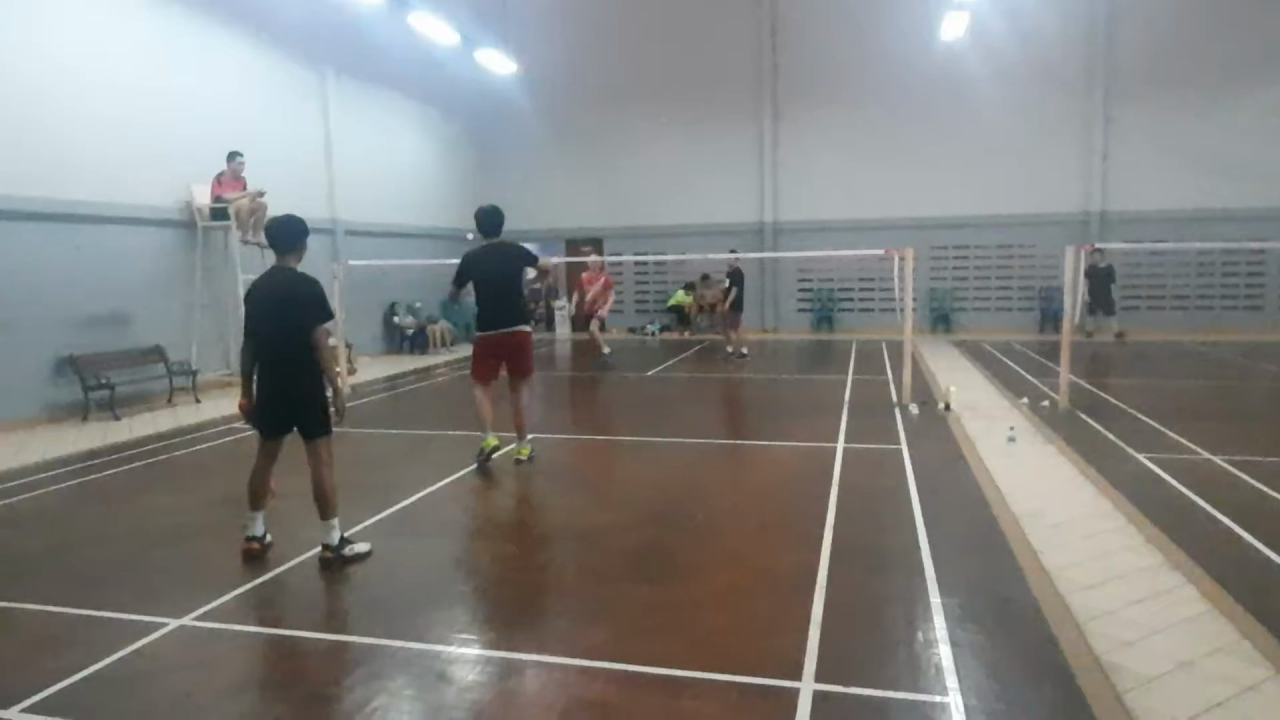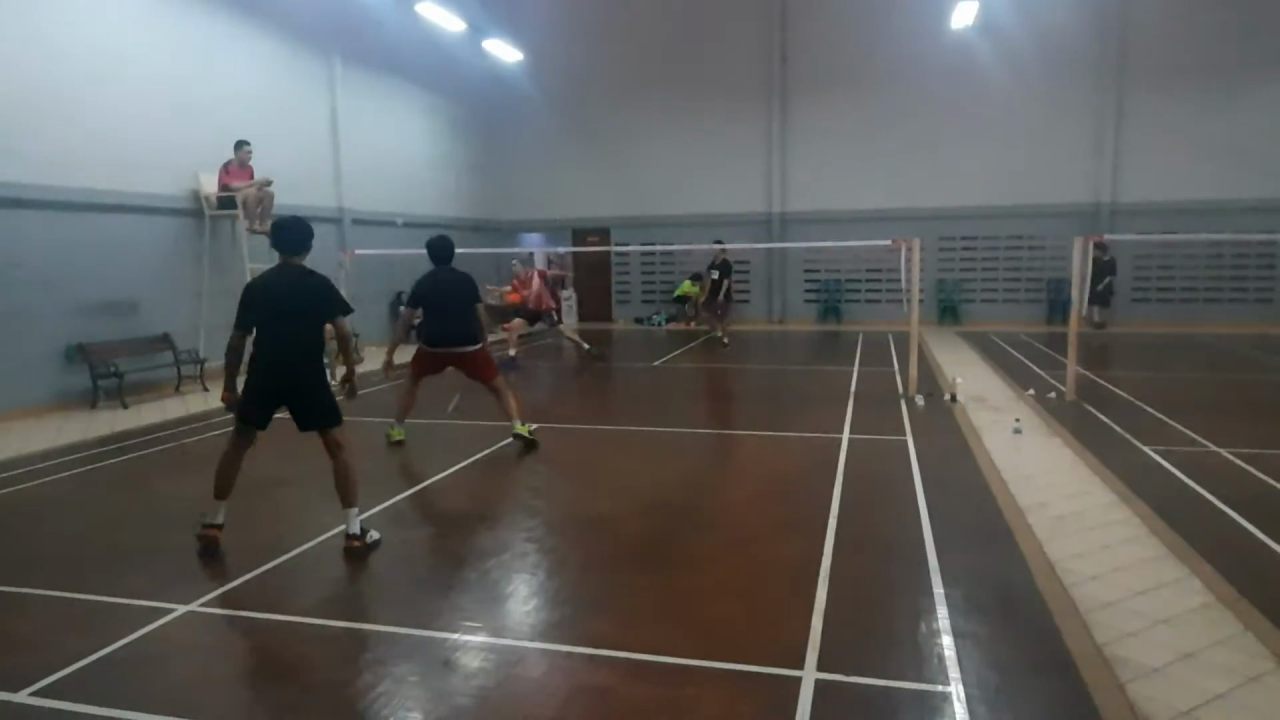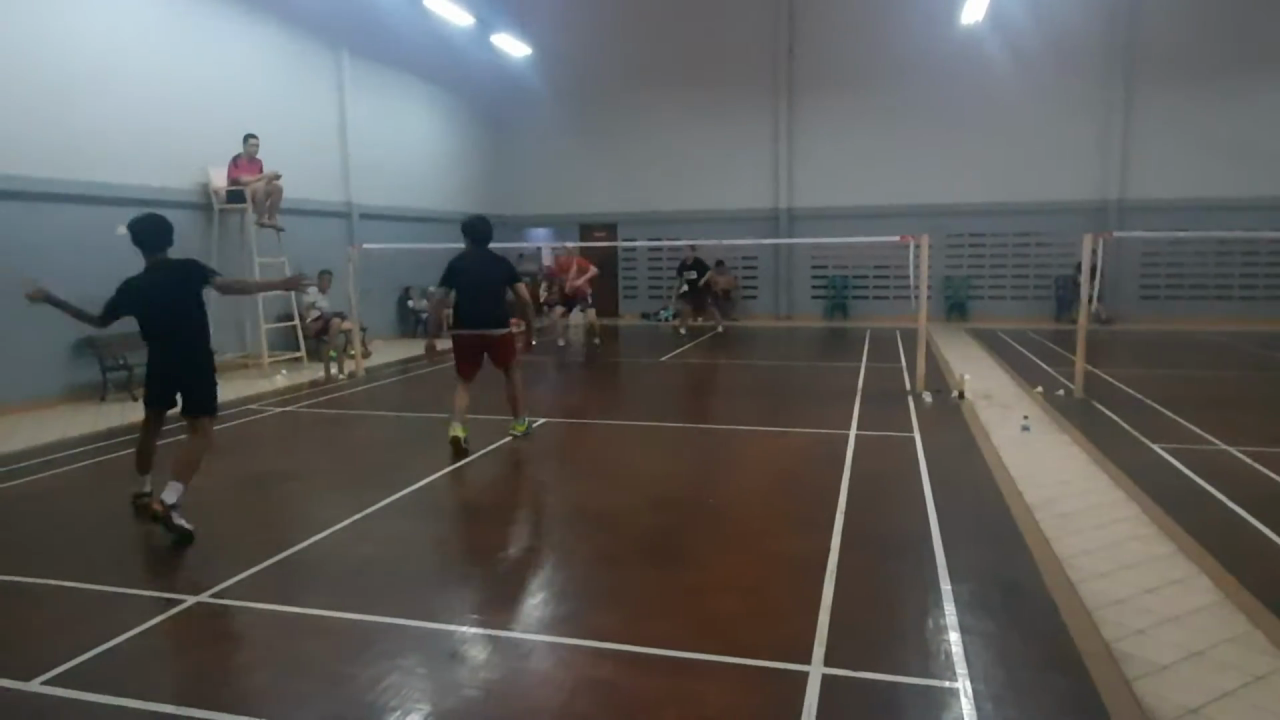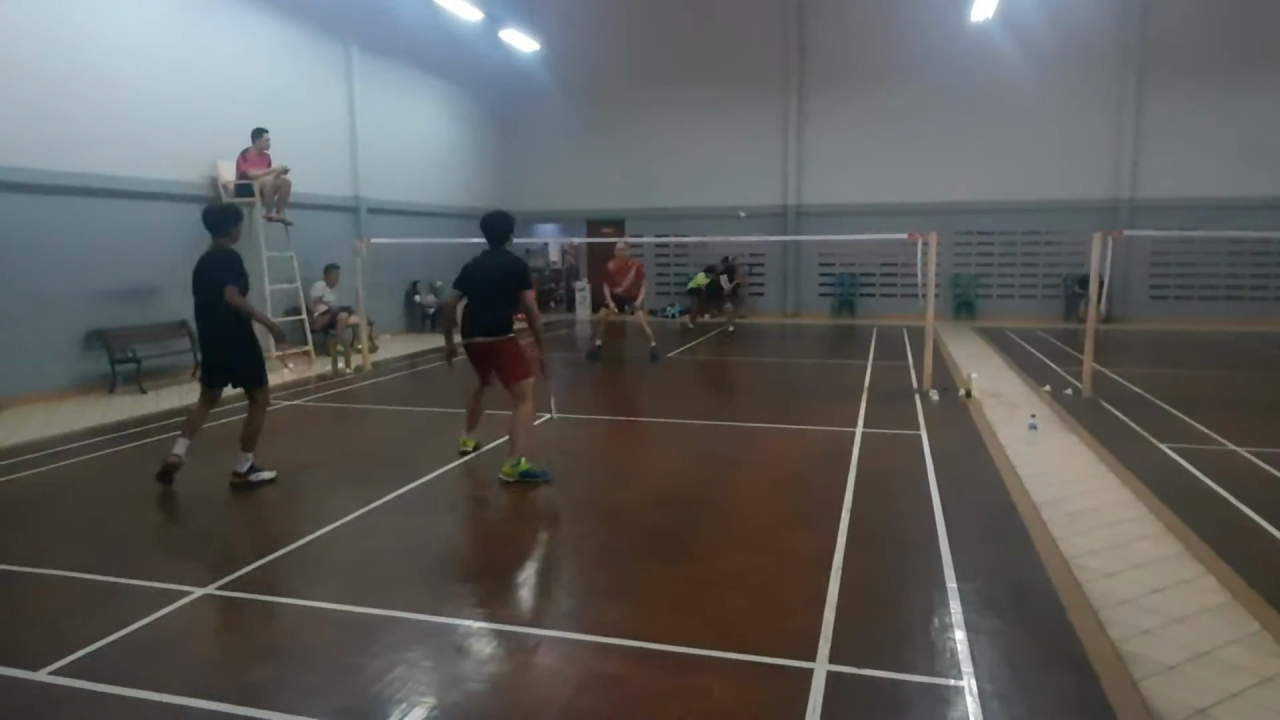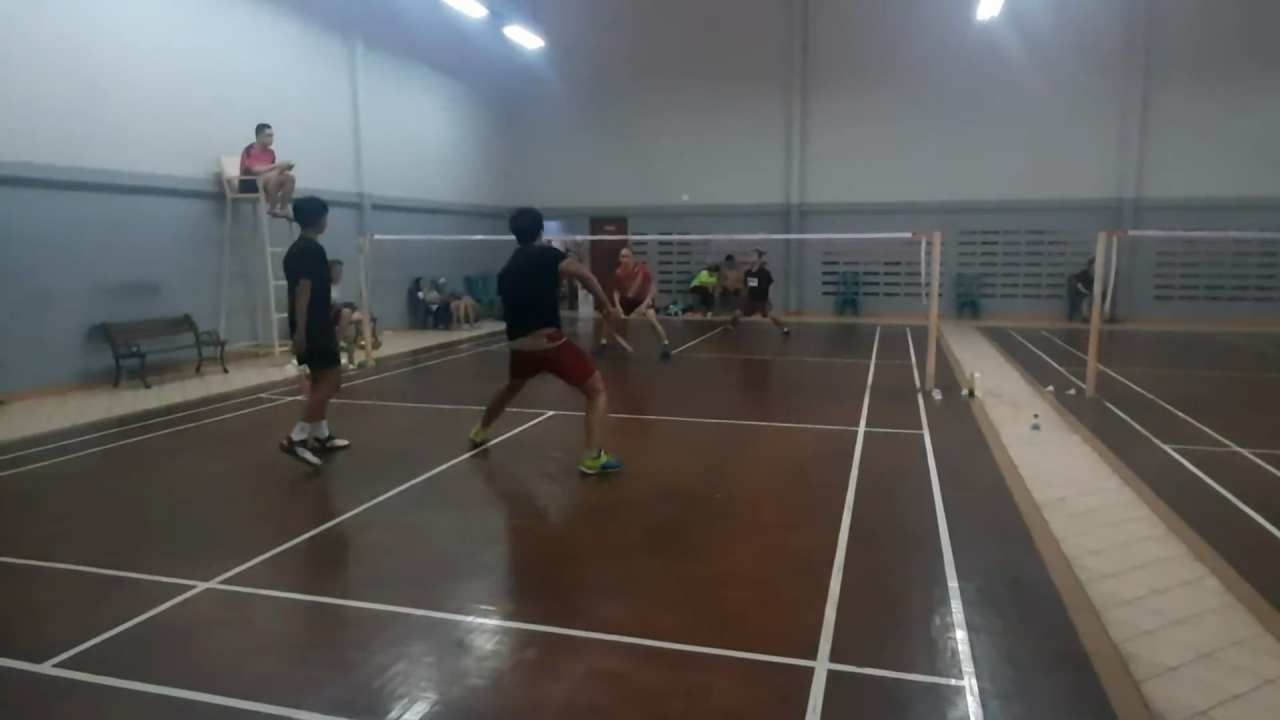
dt=0.7s
person 1, frame 1
left shoulder: (255, 289)
right shoulder: (307, 286)
left elbow: (248, 347)
right elbow: (320, 343)
left wrist: (247, 393)
right wrist: (336, 388)
left hip: (269, 386)
right hip: (304, 384)
left knee: (265, 456)
right knee: (321, 459)
left ankle: (255, 535)
right ankle: (332, 542)
person 1, frame 2
left shoulder: (256, 286)
right shoulder: (320, 284)
left elbow: (237, 342)
right elbow: (344, 332)
left wrist: (229, 386)
right wrist: (350, 371)
left hip: (264, 377)
right hip: (308, 377)
left knee: (237, 447)
right knee: (338, 448)
left ankle: (213, 525)
right ankle: (354, 532)
person 1, frame 3
left shoulder: (133, 286)
right shoulder: (189, 269)
left elbow: (100, 321)
right elbow: (226, 285)
left wrist: (52, 300)
right wrist: (285, 283)
left hip: (161, 365)
right hip: (196, 365)
left knee: (152, 424)
right knee: (201, 434)
left ankle: (146, 492)
right ankle: (164, 502)
person 1, frame 4
left shoulder: (202, 262)
right shoulder: (230, 258)
right elbow: (232, 297)
right wrist: (268, 323)
left hip: (210, 341)
right hip: (237, 339)
left knee: (207, 400)
right knee: (259, 401)
left ankle: (176, 455)
right ankle: (243, 469)
person 1, frame 5
left shoulder: (293, 251)
right shoulder: (313, 250)
right elbow: (303, 289)
right wrist: (301, 329)
left hip: (304, 325)
right hip: (316, 326)
left knee: (319, 381)
right knee: (330, 381)
left ankle: (321, 435)
right ankle: (297, 438)
person 2, frame 1
left shoulder: (471, 259)
right shoulder: (517, 251)
left elbow: (452, 296)
right elbow: (546, 269)
right wrist: (537, 272)
left hip: (487, 332)
right hip: (518, 329)
left knee: (482, 388)
right knee: (518, 387)
left ankle: (489, 437)
right ankle: (523, 446)
person 2, frame 2
left shoulder: (422, 283)
right shoulder: (467, 280)
left elbow: (404, 321)
right elbow: (482, 319)
left wrist: (390, 354)
right wrist: (483, 342)
left hip: (433, 347)
right hip: (468, 345)
left knee: (413, 380)
right knee: (499, 386)
left ankle: (397, 429)
right ankle: (518, 426)
person 2, frame 3
left shoulder: (456, 263)
right shoulder: (503, 263)
left elbow: (439, 301)
right elbow: (526, 300)
left wrist: (432, 336)
right wrist: (530, 332)
left hip: (464, 330)
right hip: (498, 329)
left knee: (464, 381)
right knee: (512, 372)
left ankle: (457, 428)
right ankle: (519, 423)
person 2, frame 4
left shoulder: (472, 266)
right shoulder: (516, 264)
left elbow: (448, 305)
right elbow: (531, 310)
left wrist: (449, 341)
right wrist: (541, 348)
left hip: (471, 337)
right hip: (499, 337)
left knee: (483, 382)
right knee: (525, 396)
left ankle: (468, 440)
right ankle: (515, 464)
person 2, frame 5
left shoulder: (507, 270)
right shoulder: (546, 254)
left elbow: (504, 311)
right elbow: (583, 275)
right wrist: (607, 306)
left hip: (518, 342)
right hip: (548, 339)
left knee: (513, 385)
right knee: (596, 390)
left ankle: (480, 433)
right ankle: (593, 457)
